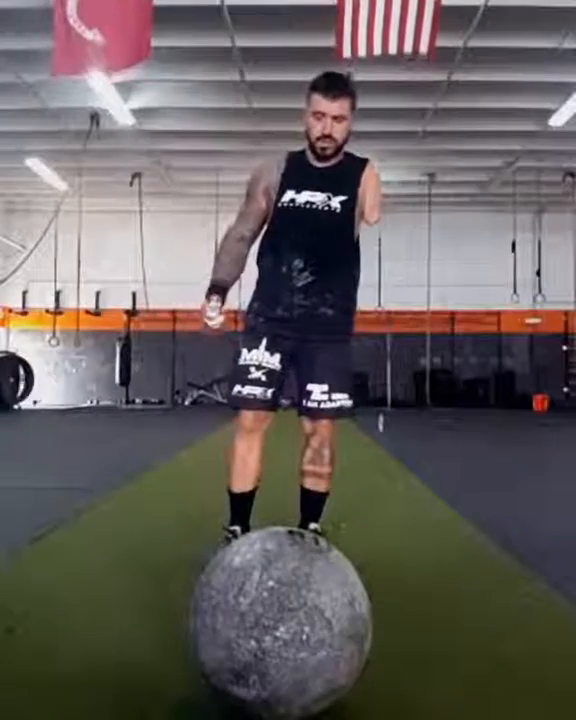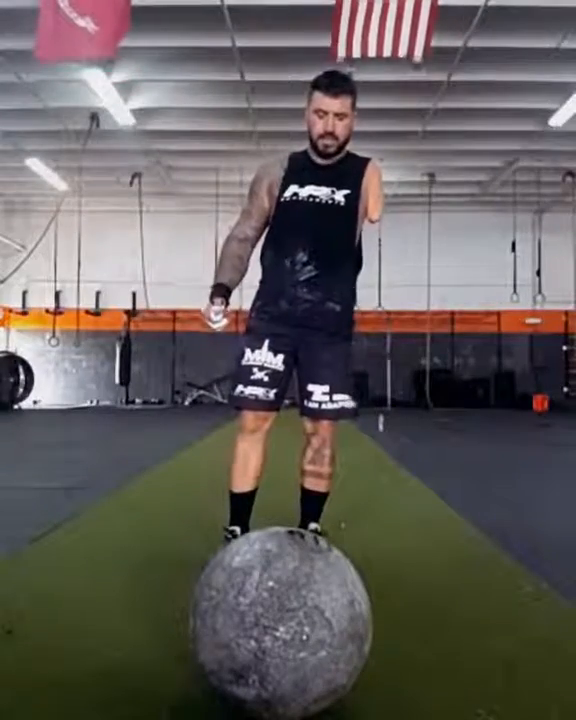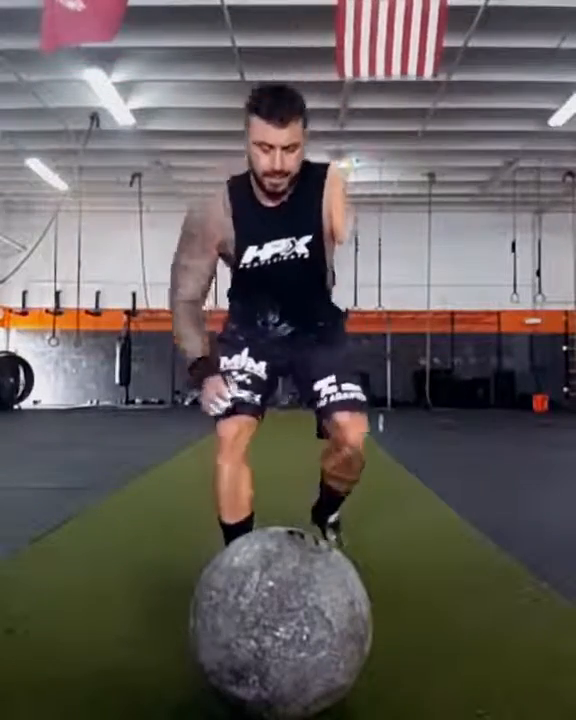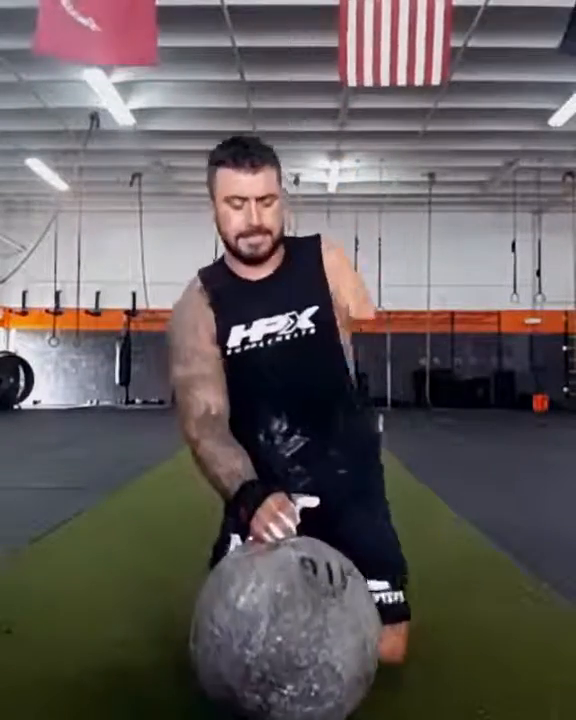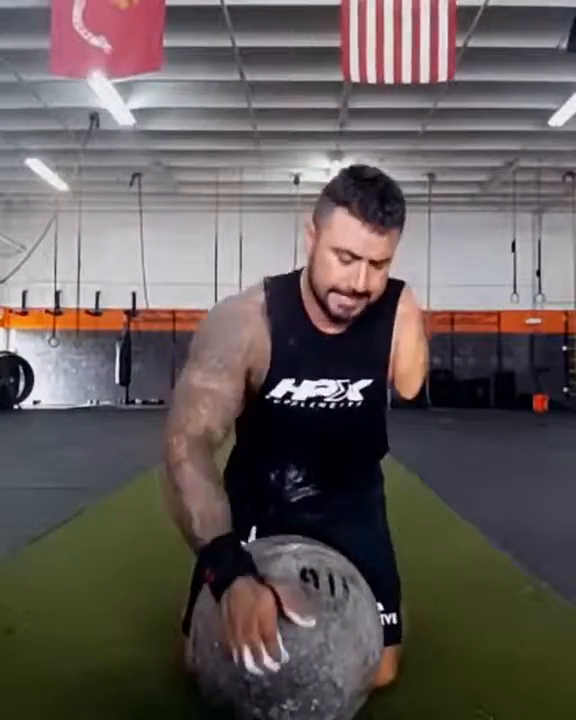
dt=1s
person 1, frame 1
left shoulder: (363, 176)
right shoulder: (273, 173)
right elbow: (241, 234)
right wrist: (217, 289)
left hip: (328, 326)
right hip: (269, 317)
left knee: (320, 430)
right knee: (250, 421)
left ankle: (309, 533)
right ankle: (237, 533)
person 1, frame 2
left shoulder: (366, 174)
right shoulder: (276, 172)
right elbow: (243, 236)
right wrist: (221, 289)
left hip: (330, 324)
right hip: (271, 317)
left knee: (321, 429)
right knee: (252, 420)
left ankle: (309, 533)
right ankle: (236, 532)
person 1, frame 3
left shoulder: (328, 185)
right shoulder: (215, 214)
right elbow: (186, 300)
right wrist: (204, 368)
left hip: (316, 330)
right hip: (250, 332)
left knee: (352, 434)
right knee: (231, 439)
left ankle: (326, 519)
person 1, frame 4
left shoulder: (326, 261)
right shoulder: (197, 309)
right elbow: (205, 424)
right wrist: (251, 497)
left hip: (347, 476)
right hip: (263, 486)
left knee: (387, 649)
person 1, frame 5
left shoulder: (400, 312)
right shoulder: (241, 322)
right elbow: (189, 448)
right wrist: (231, 578)
left hip: (349, 502)
right hip: (256, 499)
left knee: (380, 672)
right ankle: (258, 581)
